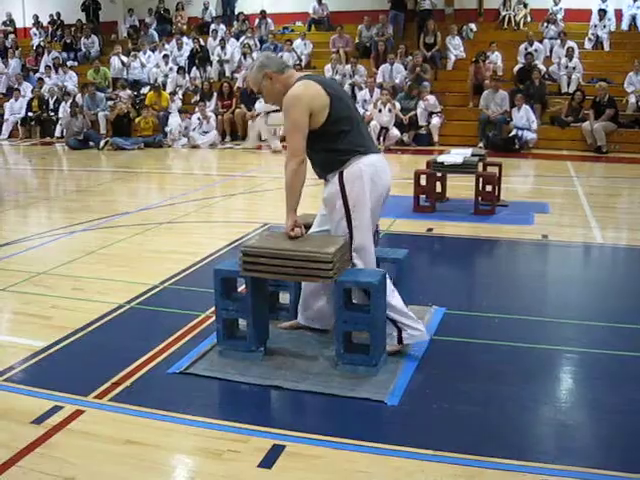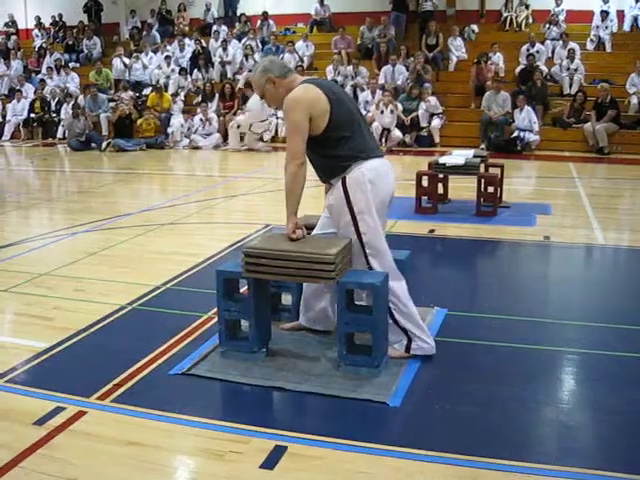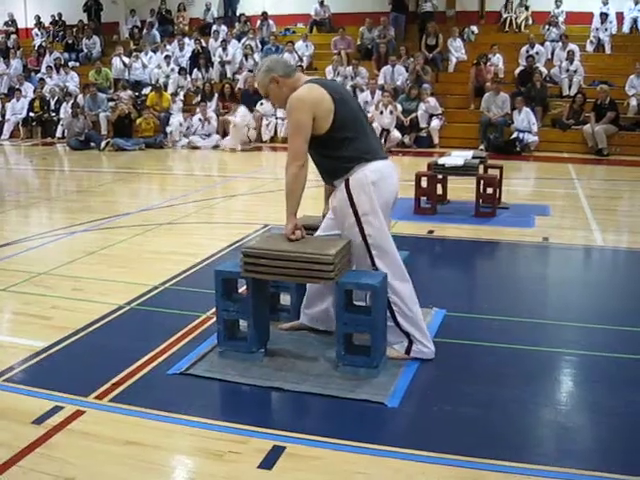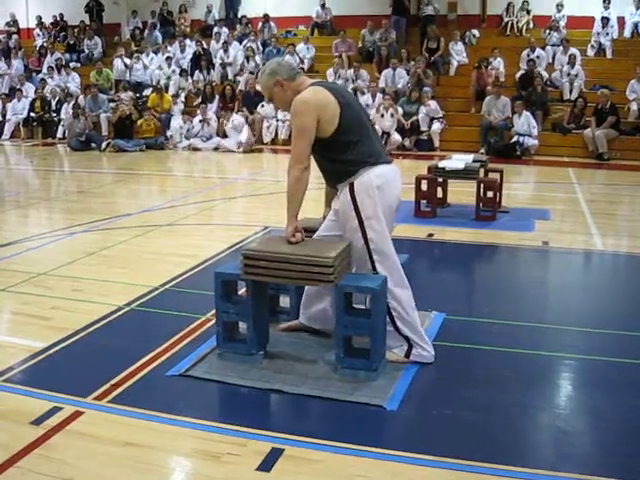
dt=0.2s
person 1, frame 1
left shoulder: (296, 95)
right shoulder: (314, 86)
left elbow: (295, 159)
left wrist: (291, 215)
right wrist: (330, 190)
left hip: (356, 174)
right hip: (356, 172)
left knee: (357, 260)
left ankle: (401, 330)
right ankle: (314, 316)
person 1, frame 2
left shoulder: (297, 98)
right shoulder: (318, 89)
left elbow: (295, 163)
left wrist: (291, 217)
right wrist: (330, 196)
left hip: (360, 180)
right hip: (364, 175)
left knee: (373, 263)
left ankle: (410, 339)
right ankle: (317, 317)
person 1, frame 3
left shoulder: (301, 98)
right shoulder: (323, 89)
left elbow: (296, 164)
left wrist: (290, 218)
right wrist: (329, 202)
left hip: (363, 182)
right hip: (370, 175)
left knee: (379, 265)
left ankle: (411, 343)
right ankle: (316, 317)
person 1, frame 4
left shoulder: (305, 101)
right shoulder: (326, 93)
left elbow: (299, 166)
left wrist: (291, 221)
right wrist: (329, 207)
left hip: (367, 186)
right hip: (368, 181)
left knee: (379, 270)
left ankle: (410, 346)
right ankle: (315, 317)
